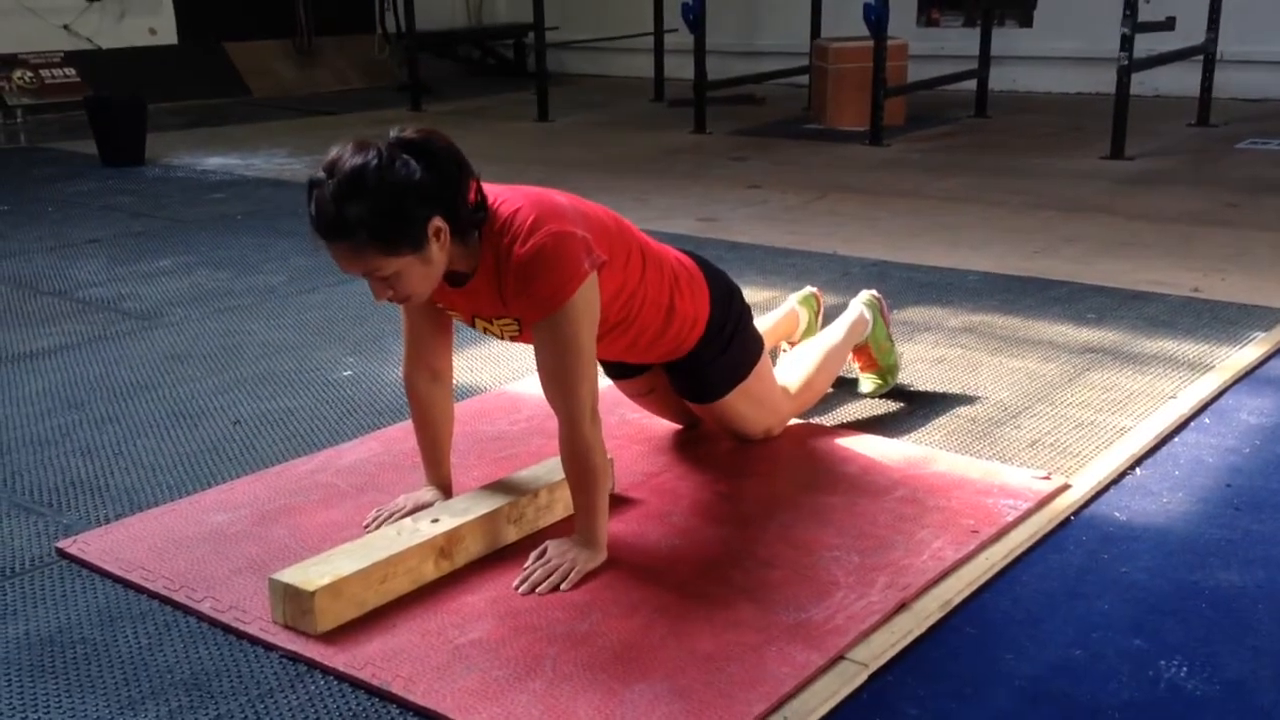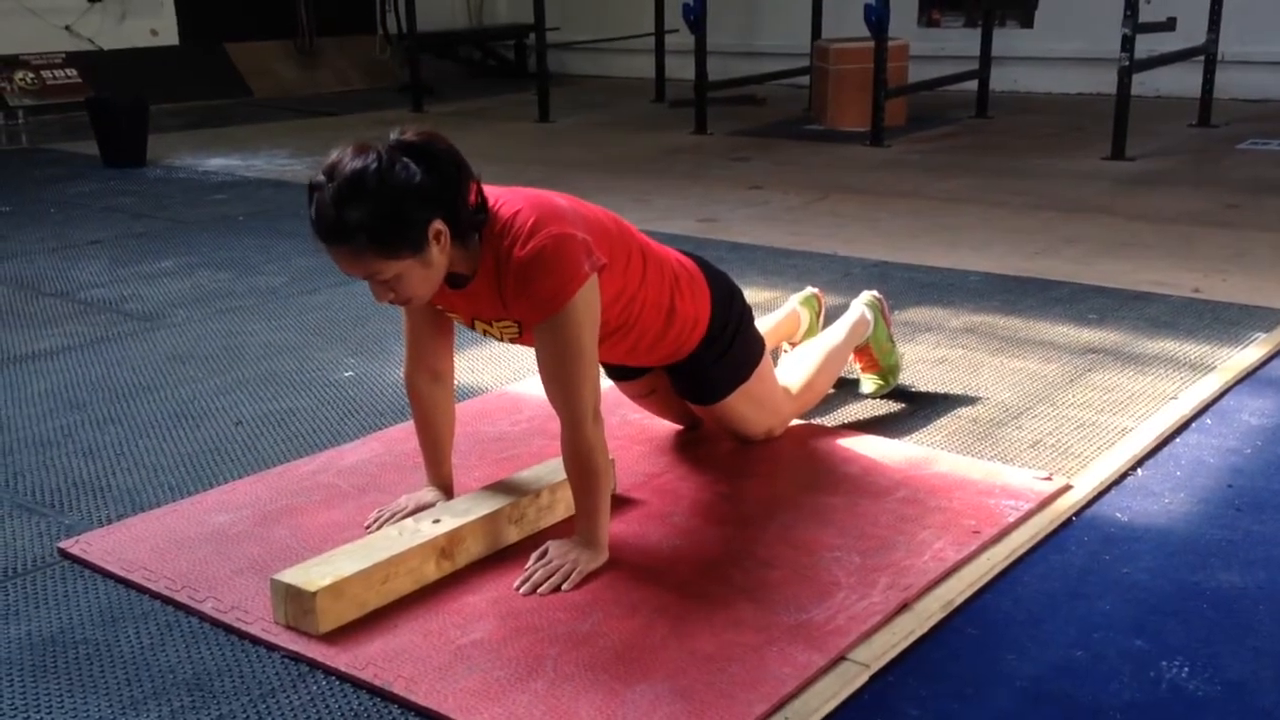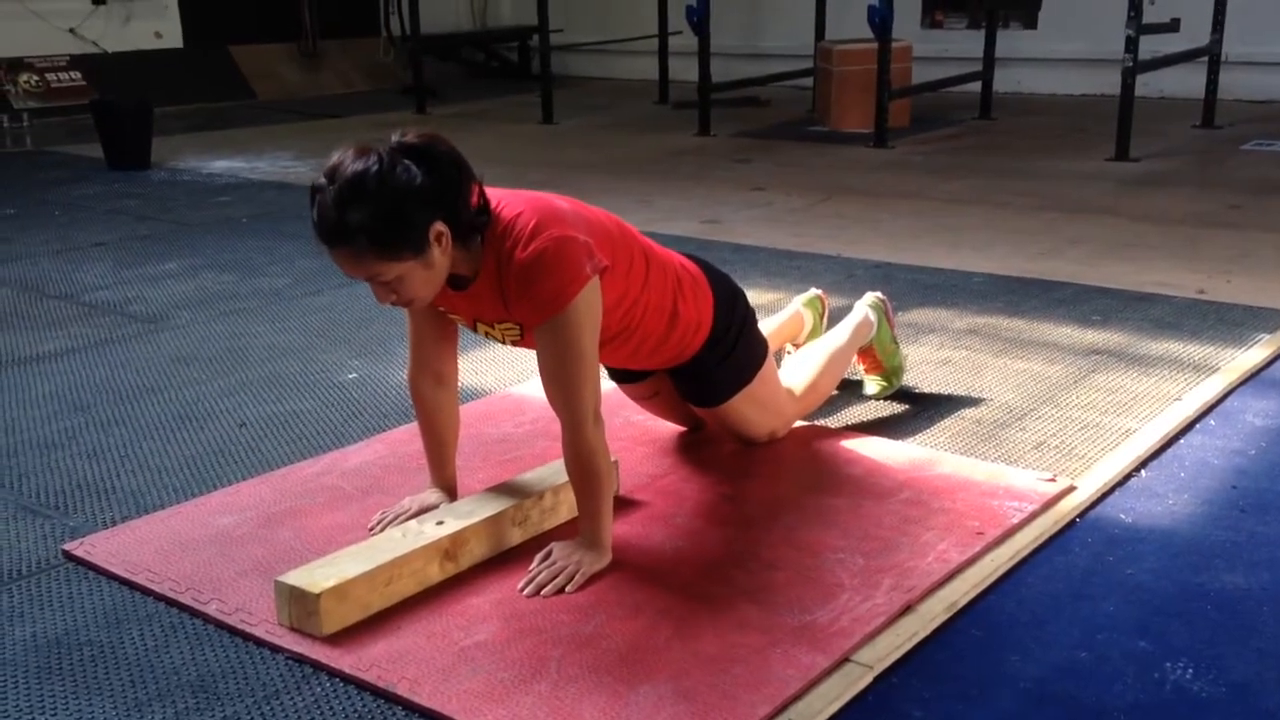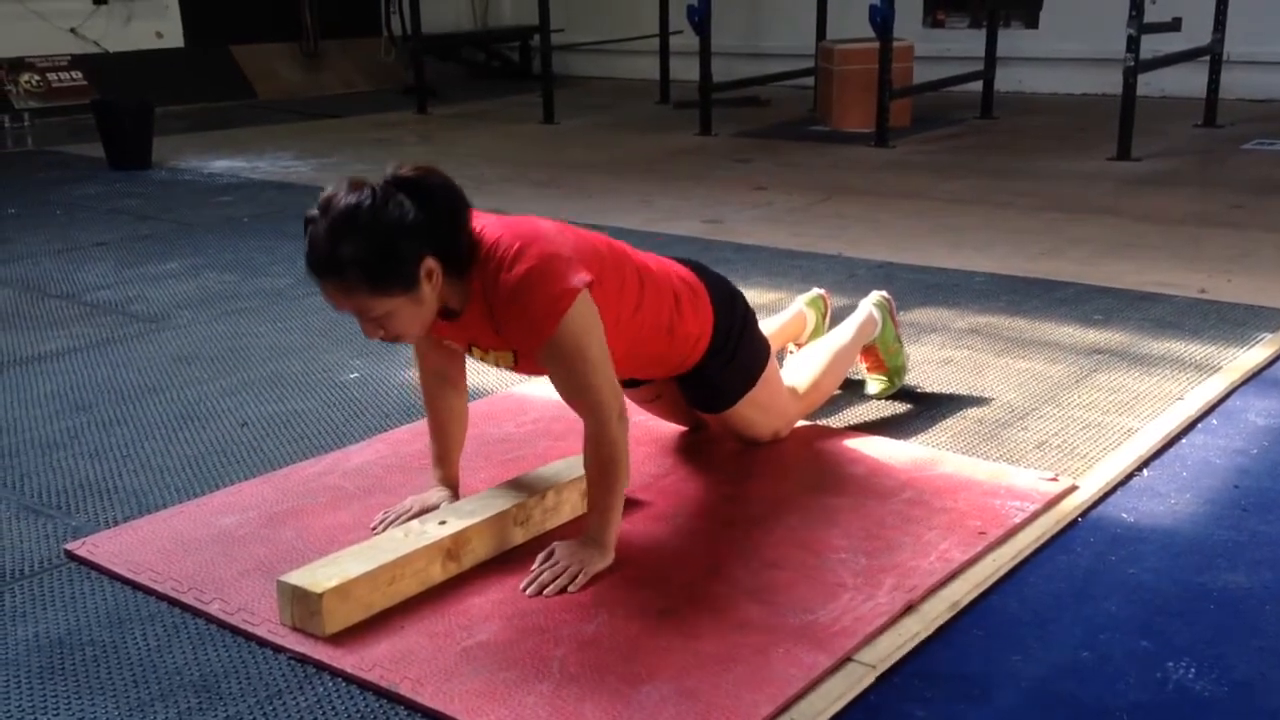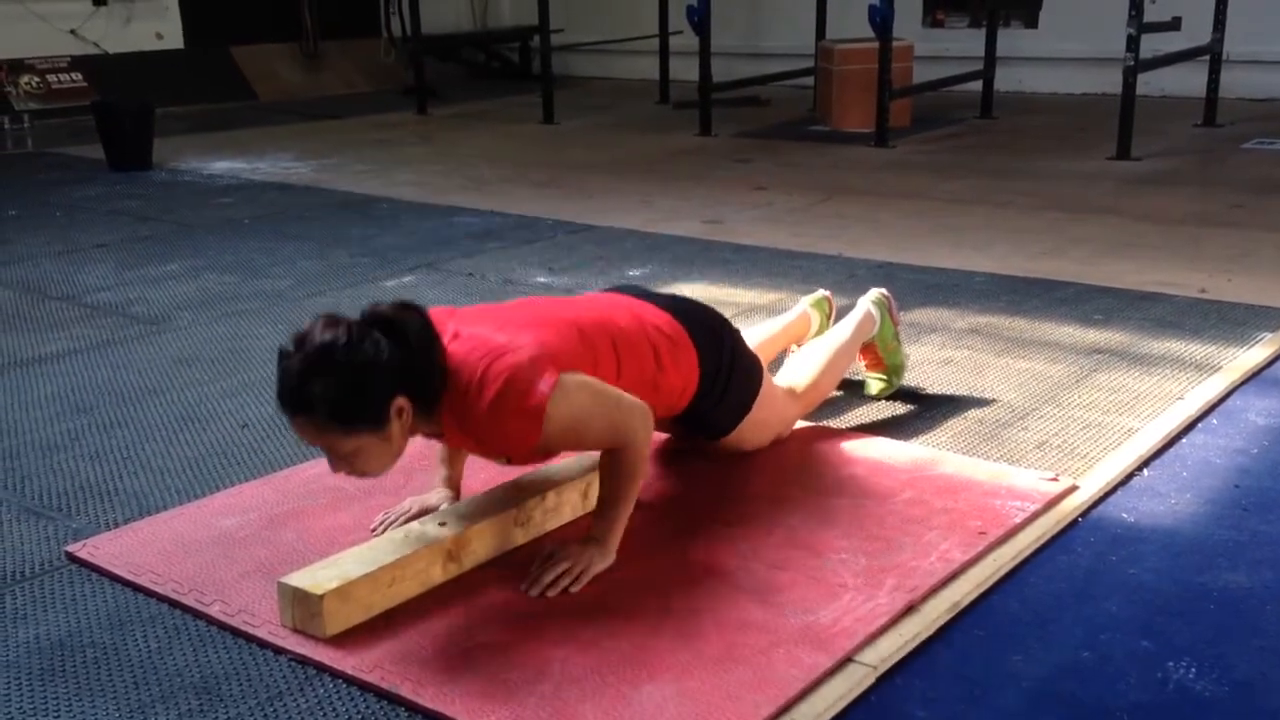
dt=0.3s
person 1, frame 1
left shoulder: (541, 251)
right shoulder: (425, 243)
left elbow: (577, 416)
right elbow: (426, 373)
left wrist: (589, 540)
right wrist: (437, 485)
left hip: (690, 312)
right hip: (625, 328)
left knee: (768, 417)
right knee: (693, 416)
left ankle: (861, 319)
right ankle: (796, 313)
person 1, frame 2
left shoulder: (541, 253)
right shoulder: (425, 246)
left elbow: (580, 417)
right elbow: (426, 375)
left wrist: (591, 541)
right wrist: (438, 485)
left hip: (693, 314)
right hip: (626, 328)
left knee: (769, 419)
right knee: (694, 419)
left ankle: (862, 320)
right ankle: (797, 314)
person 1, frame 3
left shoulder: (542, 256)
right shoulder: (430, 247)
left elbow: (581, 419)
right elbow: (430, 377)
left wrist: (594, 542)
right wrist: (442, 487)
left hip: (696, 316)
right hip: (629, 332)
left knee: (773, 420)
right knee: (698, 419)
left ankle: (865, 321)
right ankle: (801, 314)
person 1, frame 4
left shoulder: (531, 284)
right shoulder: (426, 273)
left elbow: (605, 419)
right elbow: (442, 380)
left wrist: (598, 542)
right wrist: (444, 484)
left hip: (699, 325)
right hip: (632, 332)
left knee: (776, 419)
right knee: (701, 420)
left ankle: (868, 321)
right ankle: (804, 314)
person 1, frame 5
left shoulder: (506, 398)
right shoulder: (406, 359)
left elbow: (635, 424)
left wrist: (601, 543)
right wrist: (446, 484)
left hip: (686, 355)
right hip: (618, 319)
left knee: (781, 408)
left ankle: (865, 319)
right ankle: (807, 314)
